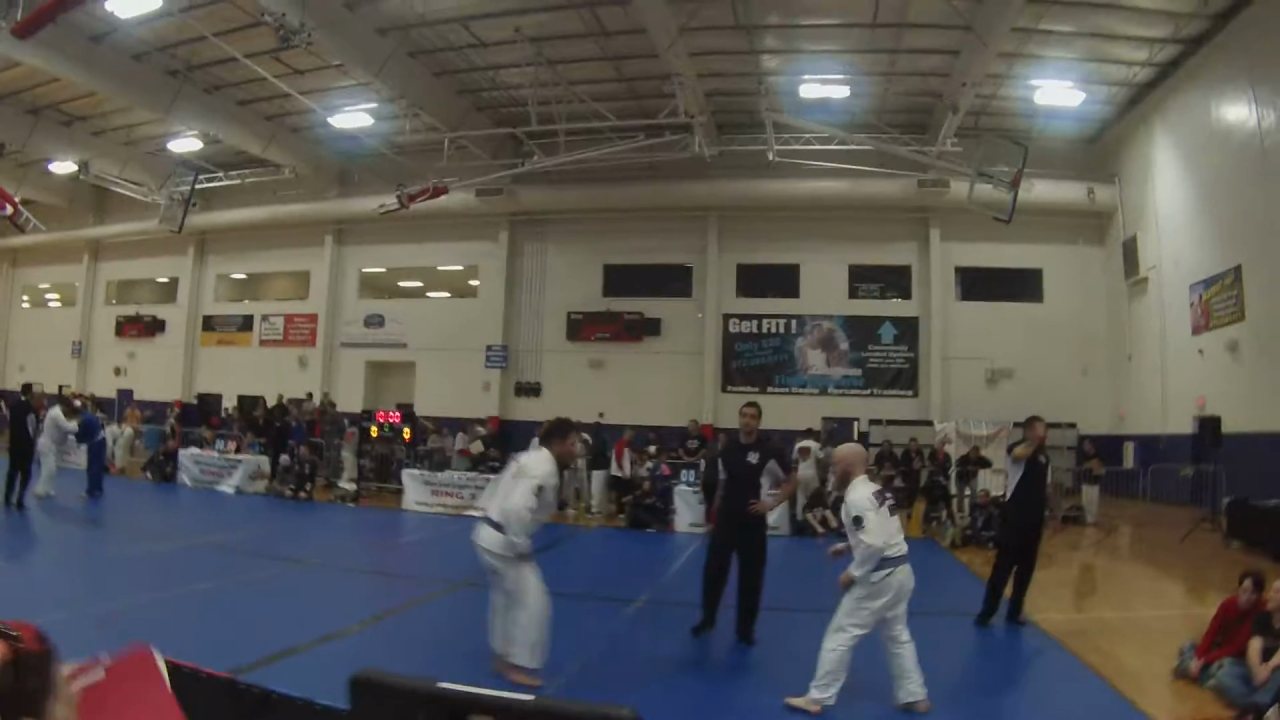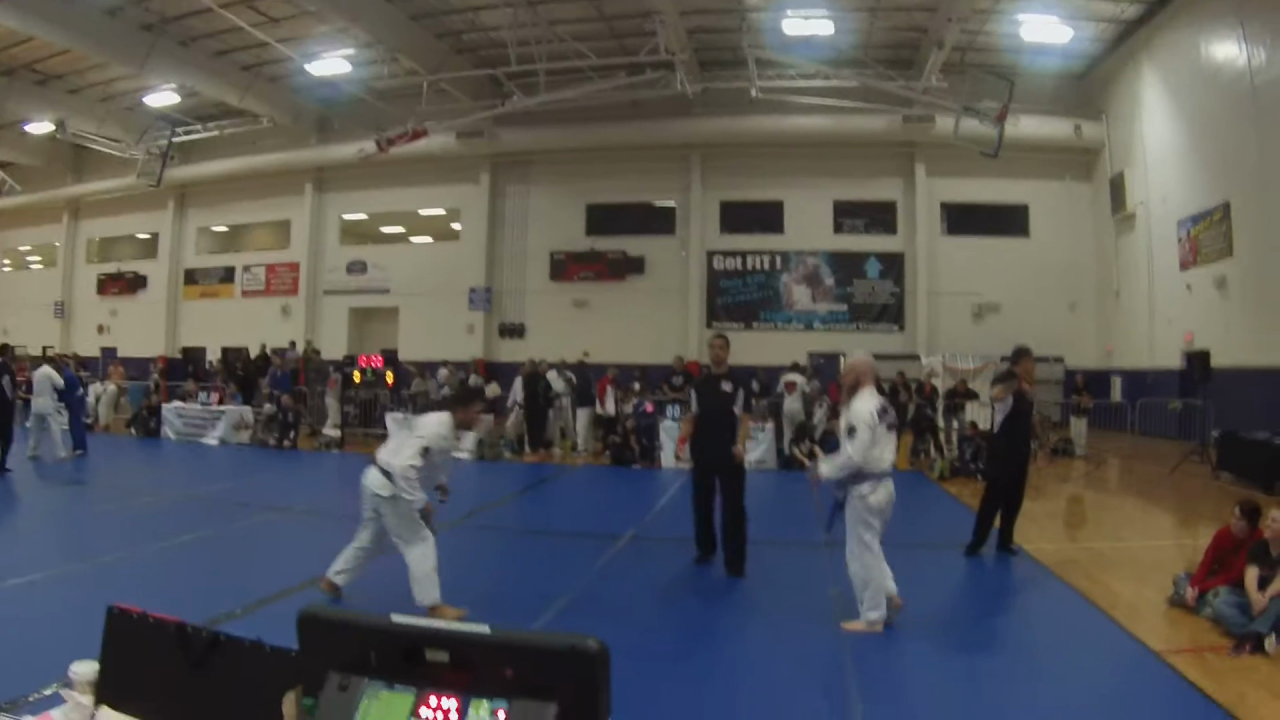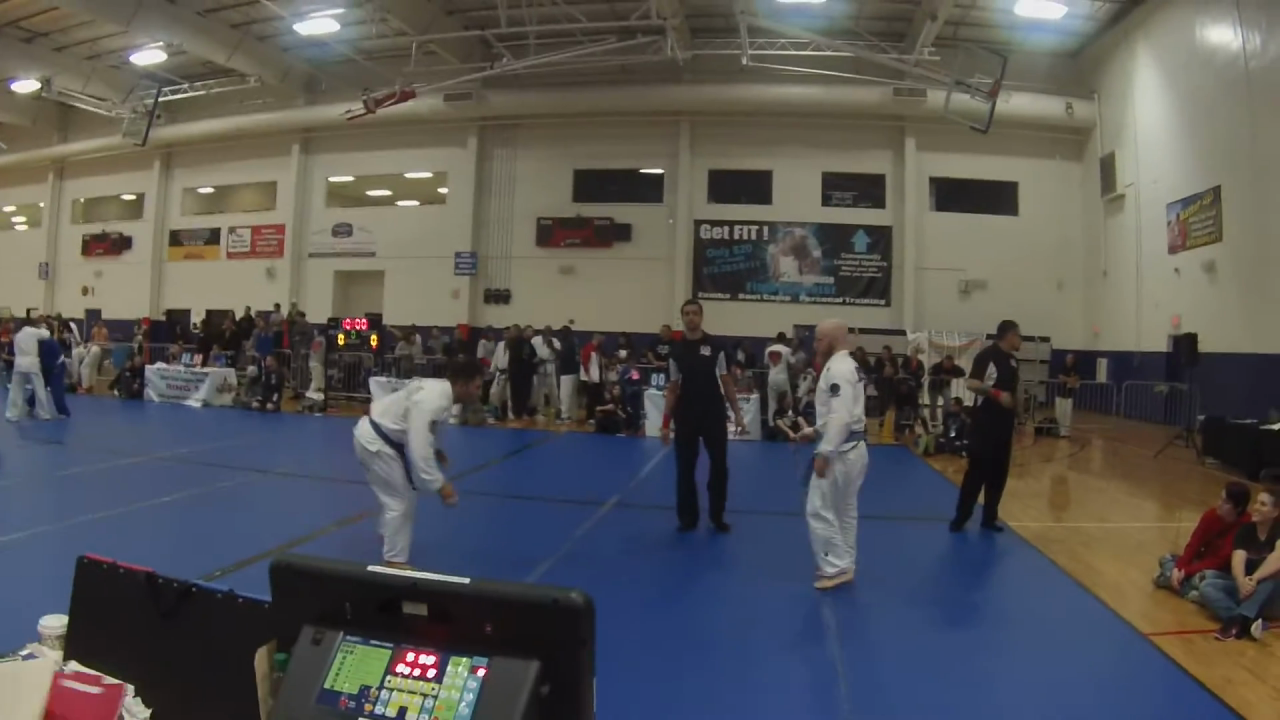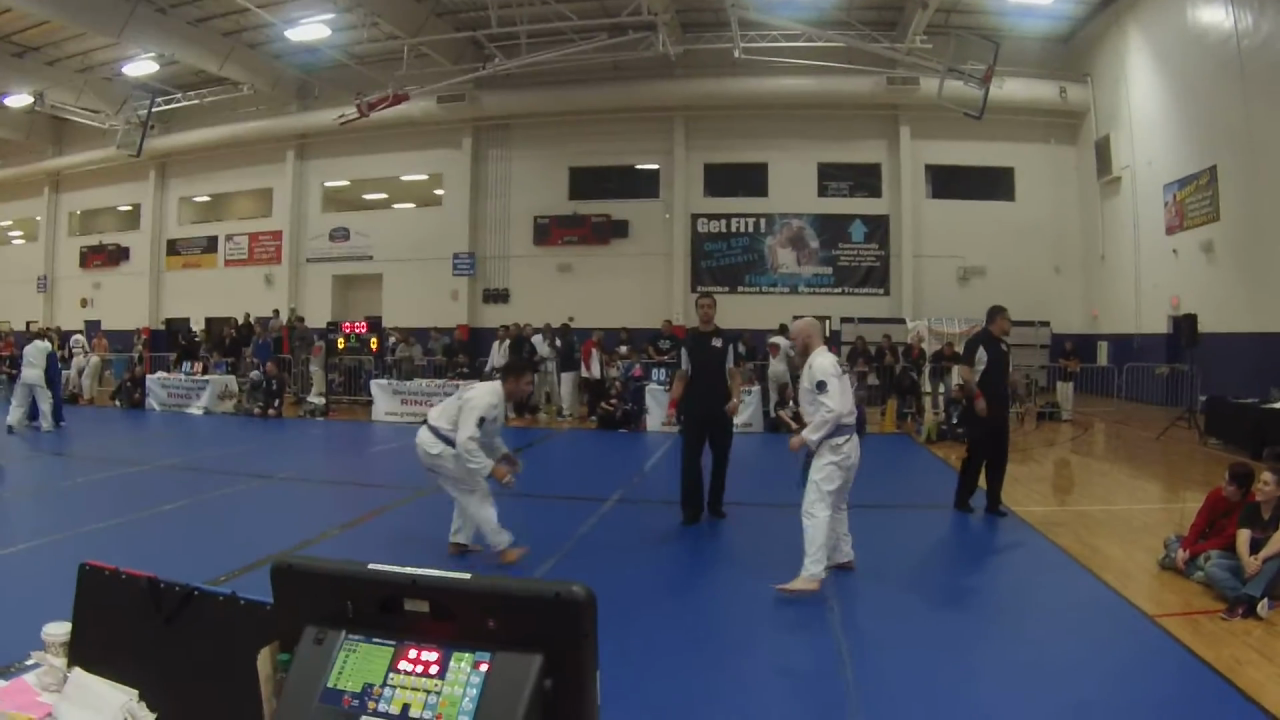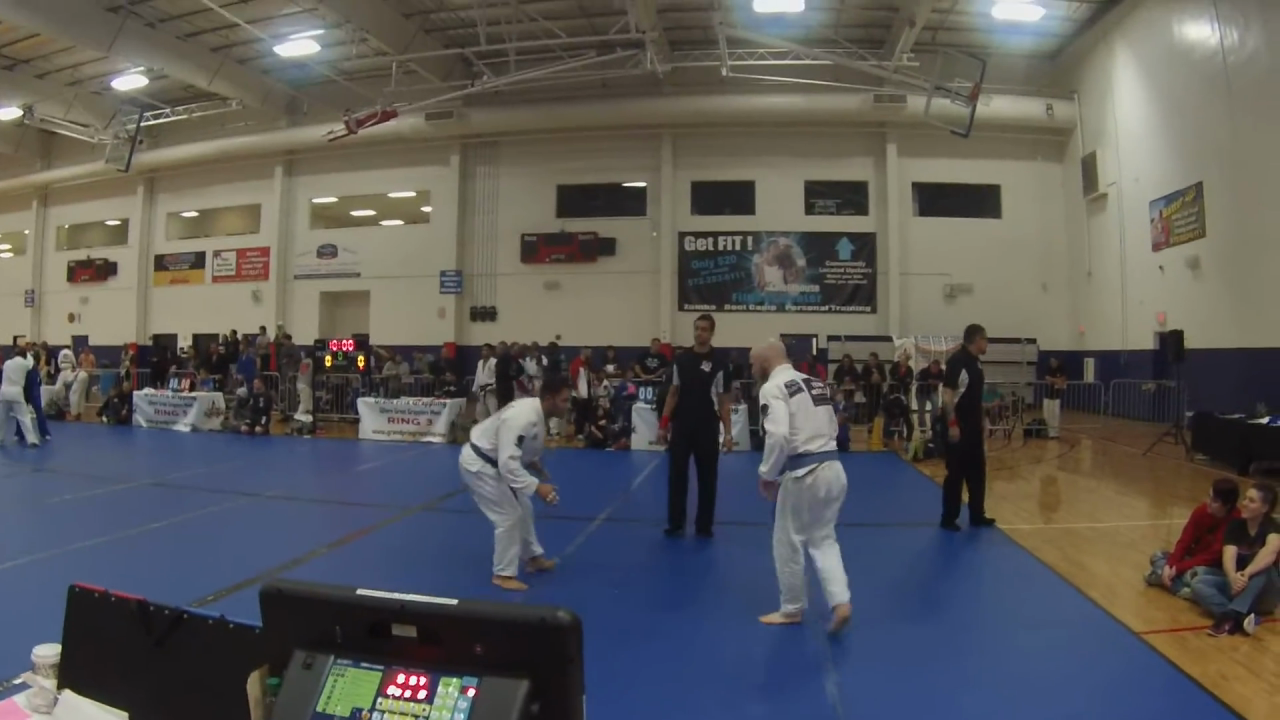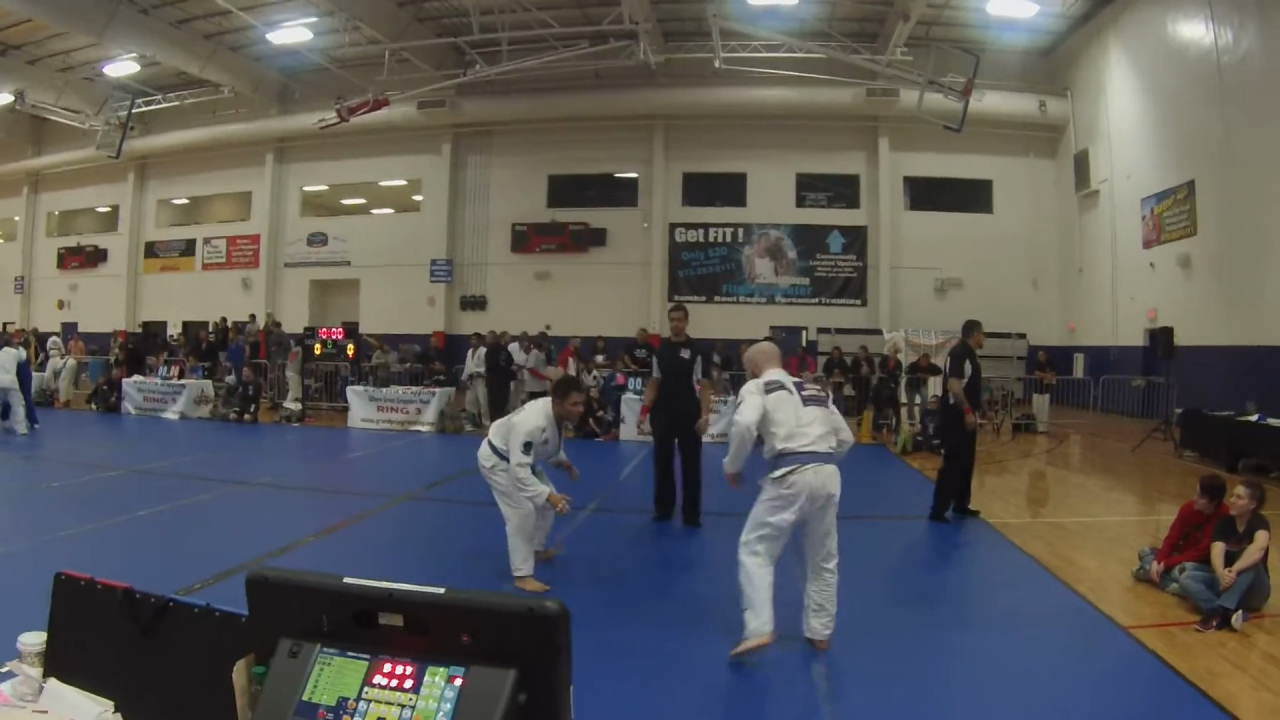
dt=0.5s
person 1, frame 1
left shoulder: (856, 498)
right shoulder: (877, 491)
left elbow: (872, 544)
left wrist: (853, 573)
right wrist: (848, 547)
left hip: (879, 576)
right hip: (901, 571)
left knee: (840, 634)
right knee: (898, 635)
left ankle: (817, 697)
right ankle: (914, 696)
person 1, frame 2
left shoulder: (859, 408)
right shoulder: (883, 405)
left elbow: (853, 456)
left wrist: (823, 469)
right wrist: (833, 463)
left hip: (864, 489)
right hip: (883, 484)
left knee: (862, 554)
right knee: (869, 549)
left ankle: (873, 617)
right ankle: (889, 595)
person 1, frame 3
left shoulder: (837, 368)
right shoulder: (848, 366)
left elbow: (841, 416)
left wrist: (824, 452)
right wrist: (818, 430)
left hip: (841, 450)
right hip: (854, 447)
left knee: (819, 510)
right knee: (845, 511)
left ankle: (838, 568)
right ankle: (842, 564)
person 1, frame 4
left shoulder: (820, 364)
right shoulder: (825, 361)
left elbow: (833, 410)
left wrist: (805, 437)
right wrist: (809, 435)
left hip: (834, 444)
right hip: (844, 441)
left knee: (814, 505)
right knee: (836, 503)
left ankle: (811, 575)
right ankle: (842, 555)
person 1, frame 5
left shoulder: (772, 388)
right shoulder: (815, 384)
left elbow: (777, 436)
left wrist: (767, 474)
left hip: (803, 473)
right hip: (833, 468)
left knee: (788, 543)
right knee: (823, 539)
left ankle: (792, 610)
right ankle: (840, 602)
person 1, frame 6
left shoulder: (756, 388)
right shoulder: (815, 390)
left elbow: (743, 425)
right elbow: (845, 437)
left wrist: (732, 467)
left hip: (790, 478)
right hip: (827, 475)
left knee: (755, 550)
right knee: (822, 559)
left ankle: (759, 630)
right ankle: (819, 631)
person 2, frame 1
left shoulder: (769, 451)
right shoulder: (727, 450)
left elbow: (792, 481)
left wrist: (771, 504)
right wrist: (714, 516)
left hip: (753, 522)
right hip: (726, 519)
left knee: (751, 577)
right knee: (713, 570)
left ankle: (745, 630)
right ankle: (707, 618)
person 2, frame 2
left shoulder: (737, 383)
right shoulder: (699, 384)
left elbow: (743, 420)
right elbow: (691, 418)
left wrist: (740, 445)
right wrist: (683, 441)
left hip: (729, 454)
right hip: (702, 453)
left knee: (733, 507)
right knee: (702, 504)
left ankle: (734, 562)
right ankle: (706, 549)
person 2, frame 3
left shoulder: (716, 346)
right shoulder: (677, 351)
left elbow: (727, 382)
right elbow: (672, 389)
left wrist: (738, 414)
right wrist: (666, 423)
left hip: (714, 415)
right hip: (686, 417)
left knee: (719, 465)
right knee: (685, 469)
left ankle: (717, 515)
right ankle: (688, 517)
person 2, frame 4
left shoulder: (726, 340)
right shoulder: (688, 342)
left elbow: (734, 375)
right elbow: (681, 377)
left wrist: (736, 399)
right wrist: (673, 405)
left hip: (720, 409)
right hip: (694, 409)
left knee: (721, 459)
right knee: (690, 460)
left ankle: (715, 505)
right ankle: (692, 510)
person 2, frame 5
left shoulder: (718, 363)
right shoulder: (681, 359)
left elbow: (724, 401)
right elbow: (673, 393)
left wrist: (728, 433)
right wrist: (663, 424)
left hip: (707, 427)
right hip: (681, 425)
left knee: (707, 477)
right knee: (677, 473)
left ankle: (704, 525)
right ankle: (675, 522)
person 2, frame 6
left shoulder: (696, 351)
right shoulder: (661, 351)
left elbow: (704, 387)
right elbow: (653, 384)
left wrist: (705, 415)
right wrist: (644, 410)
left hip: (689, 416)
right hip: (663, 415)
left knee: (691, 465)
right knee: (663, 463)
left ankle: (691, 514)
right ankle: (663, 509)
person 3, frame 1
left shoulder: (530, 460)
right shoulder: (542, 470)
right elbow: (517, 510)
right wrist: (521, 547)
left hip: (490, 535)
right hip: (502, 542)
left knee: (506, 599)
right knee: (532, 603)
left ankle: (504, 655)
right ankle: (518, 666)
person 3, frame 2
left shoulder: (443, 425)
right shoulder: (435, 431)
right elbow: (404, 468)
left wrist: (440, 482)
right wrist: (420, 503)
left hip: (376, 480)
right hip: (387, 486)
left knee: (367, 539)
right knee: (420, 544)
left ankle: (333, 581)
right ankle: (434, 606)
person 3, frame 3
left shoulder: (440, 390)
right shoulder: (433, 402)
right elbow: (419, 450)
left wrist: (434, 449)
right wrist: (440, 484)
left hip: (375, 434)
right hip: (374, 441)
right knee: (401, 501)
left ankle: (388, 531)
right ankle: (394, 560)
person 3, frame 4
left shoulder: (495, 393)
right shoulder: (484, 400)
left elbow: (487, 432)
right elbow: (466, 442)
left wrist: (503, 453)
right wrist: (492, 469)
left hip: (443, 441)
right hip: (436, 445)
left knee: (468, 492)
right knee: (477, 493)
left ankle: (458, 541)
right ankle: (503, 548)
person 3, frame 5
left shoulder: (536, 409)
right shoulder: (521, 419)
right elbow: (509, 464)
left wrist: (533, 463)
right wrist: (537, 486)
left hip: (491, 461)
right hip: (478, 464)
left knee: (522, 508)
right knee: (510, 517)
left ankle: (534, 557)
right ankle: (503, 574)
person 3, frame 6
left shoulder: (562, 414)
right shoulder: (530, 423)
left elbow: (554, 441)
right elbow: (519, 471)
left wrist: (563, 459)
right wrist: (548, 495)
left hip: (521, 458)
right hip: (498, 460)
left knee: (546, 504)
right knee: (522, 511)
left ankle: (537, 547)
right ankle: (522, 574)
person 4, frame 1
left shoulder: (1044, 456)
right shoulder: (1016, 447)
left elbow: (1045, 489)
right elbow: (1018, 454)
right wrist: (1036, 439)
left hip: (1034, 518)
right hip: (1015, 516)
left knee: (1026, 567)
right knee: (1004, 564)
left ankle: (1015, 611)
right ankle: (987, 611)
person 4, frame 2
left shoulder: (1027, 385)
right shoulder: (1004, 380)
right elbow: (995, 395)
right wrist: (1020, 385)
left hip: (1021, 447)
right hip: (1002, 447)
left knee: (1015, 496)
right knee: (994, 494)
left ankle: (1005, 540)
right ankle: (976, 542)
person 4, frame 3
left shoulder: (1012, 360)
right shoulder: (987, 356)
right elbow: (971, 384)
left wrist: (1018, 418)
right wrist: (996, 394)
left hip: (1004, 424)
right hip: (985, 423)
left knee: (999, 472)
right knee: (977, 471)
left ankle: (989, 517)
right ankle: (961, 517)
person 4, frame 4
left shoulder: (1004, 345)
right shoulder: (977, 341)
left elbow: (1009, 377)
right elbow: (965, 372)
right wrist: (977, 396)
left hip: (1000, 409)
right hip: (980, 408)
left knee: (999, 457)
right knee: (976, 454)
left ankle: (993, 503)
right ankle: (962, 499)
person 4, frame 5
left shoulder: (975, 361)
right shoulder: (957, 361)
right elbow: (947, 394)
left wrist: (981, 420)
right wrist: (952, 424)
left hip: (973, 425)
right hip: (958, 426)
left knee: (977, 470)
right knee: (956, 473)
left ankle: (977, 514)
right ankle: (949, 519)
person 4, frame 6
left shoulder: (969, 354)
right shoulder: (959, 353)
right elbow: (953, 386)
right wrist: (968, 411)
left hip: (965, 416)
right hip: (955, 417)
left knee: (966, 462)
right knee: (952, 464)
left ankle: (960, 505)
right ankle: (938, 510)
